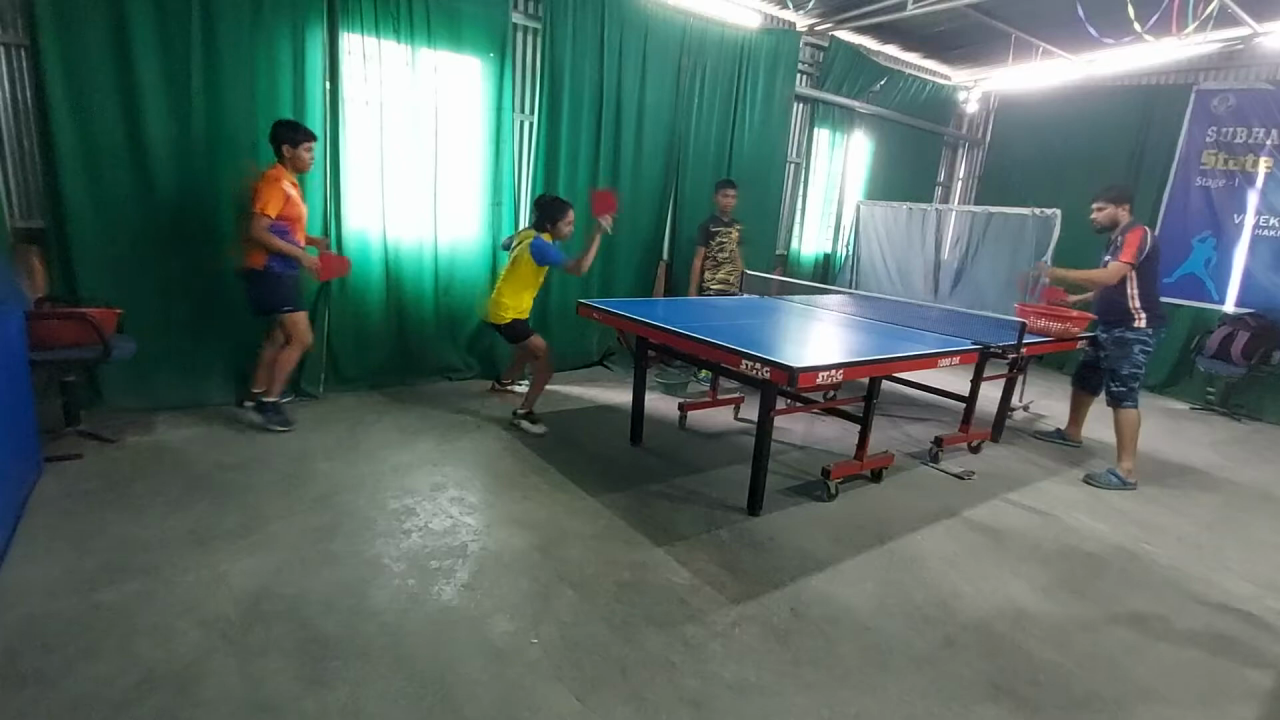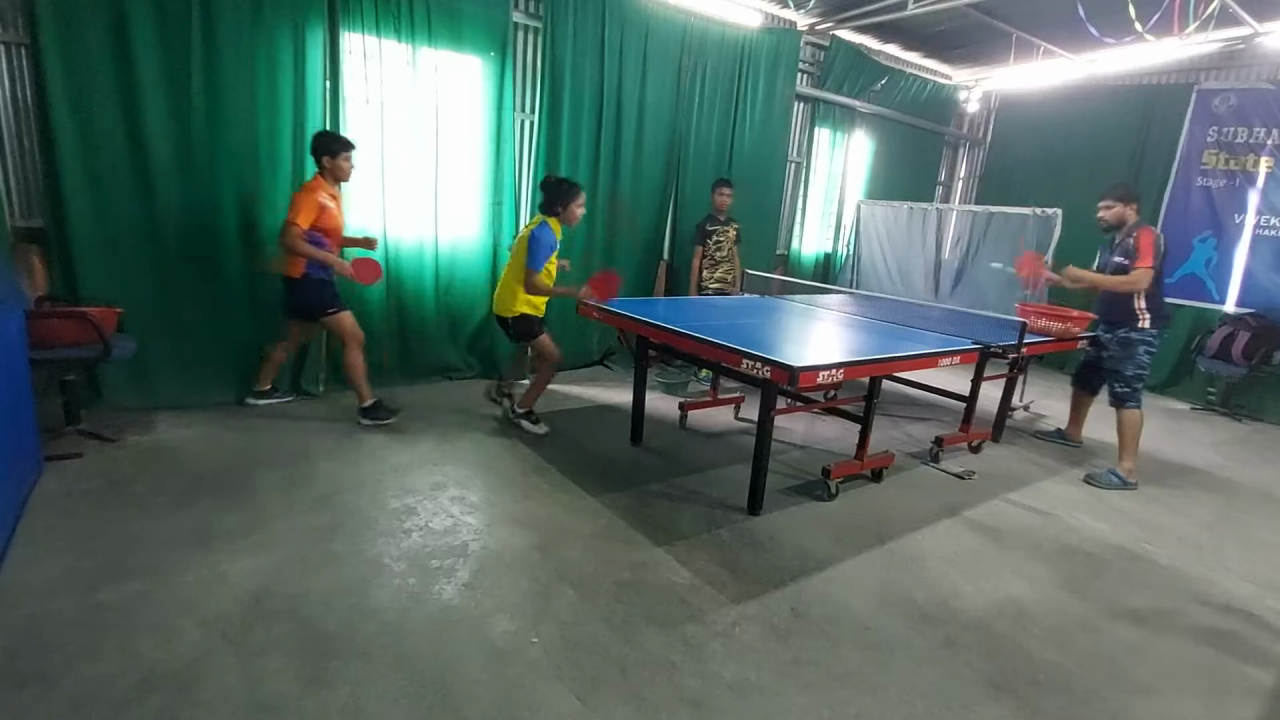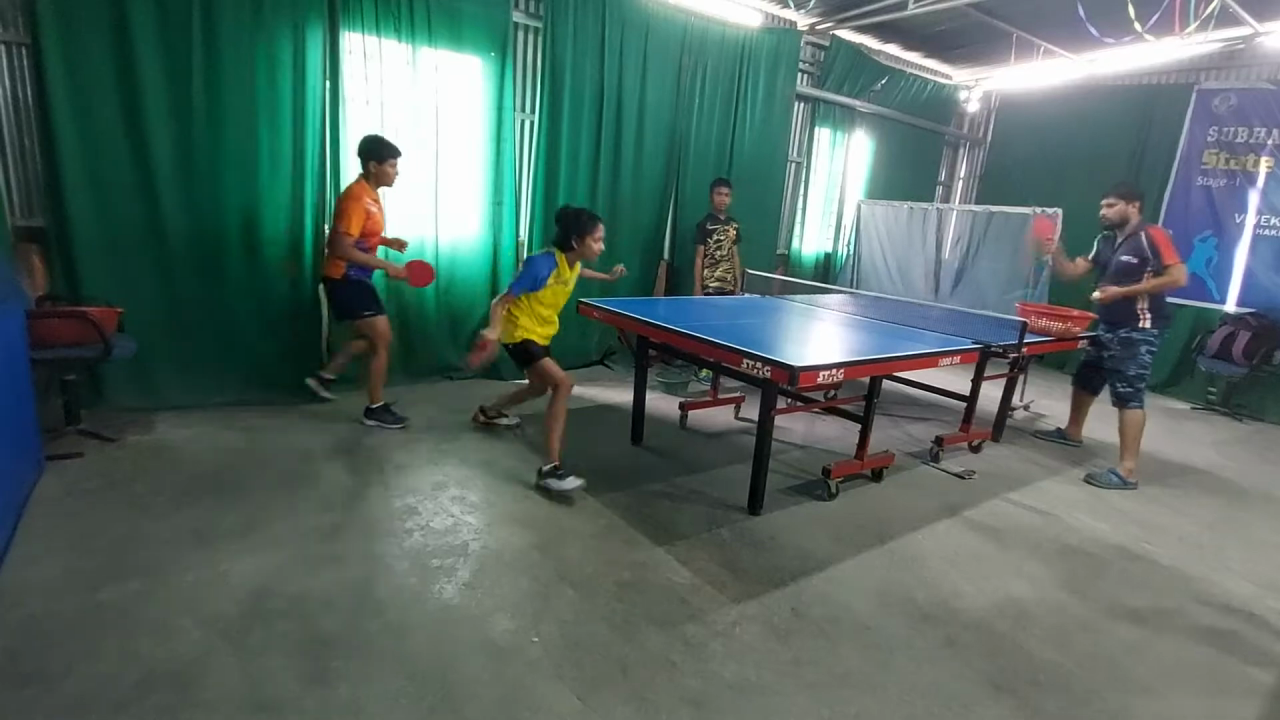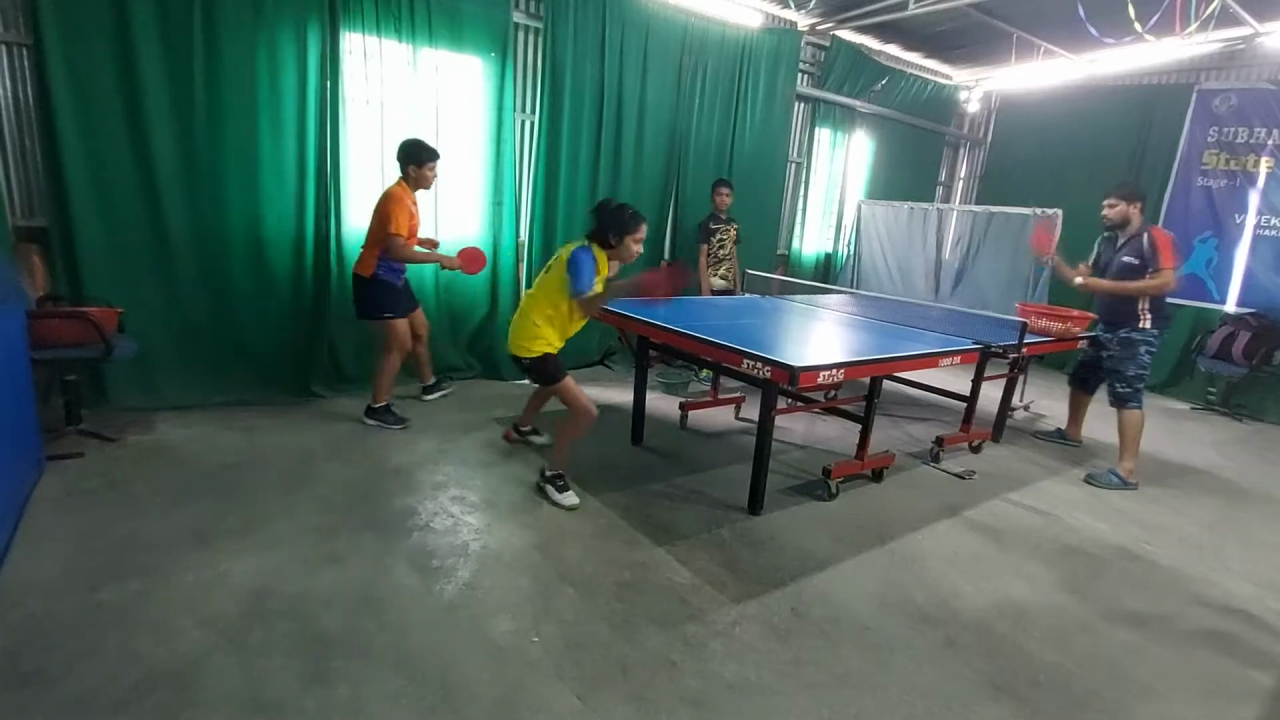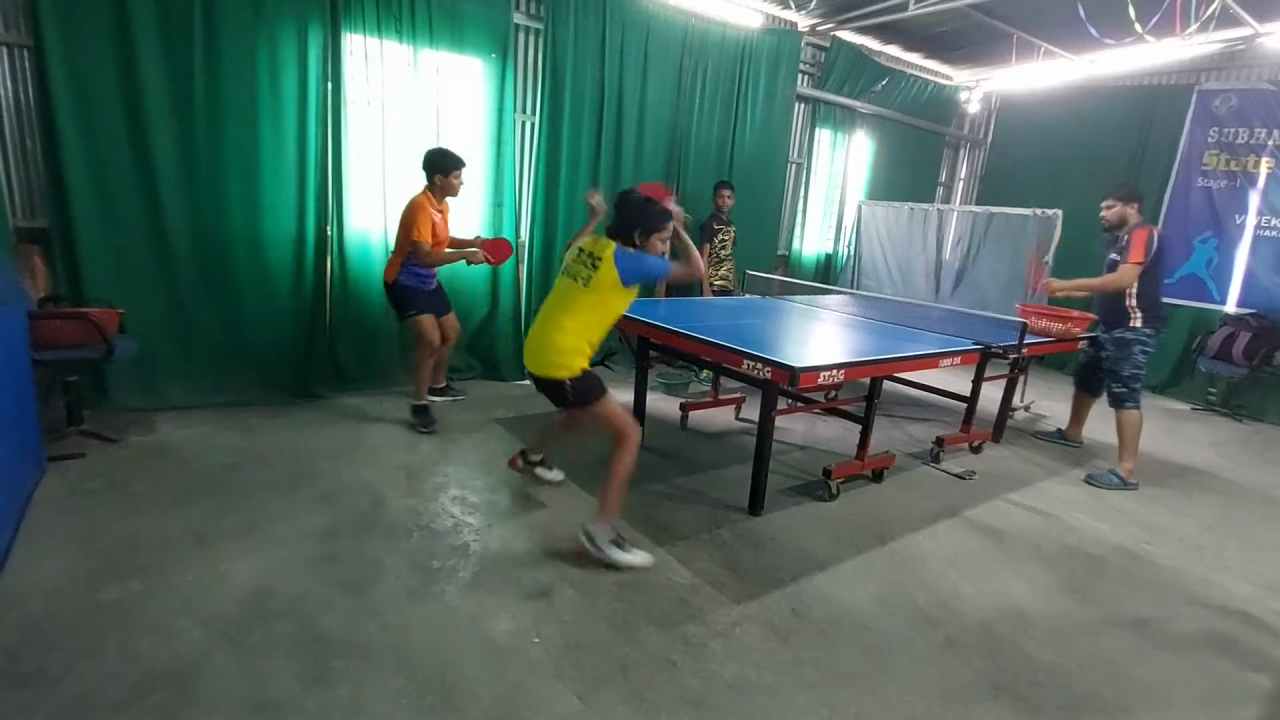
dt=0.2s
person 1, frame 1
left shoulder: (1138, 235)
right shoulder: (1116, 239)
left elbow: (1109, 277)
left wrist: (1061, 274)
right wrist: (1078, 299)
left hip: (1134, 330)
right hip: (1109, 327)
left knee: (1122, 395)
right knee: (1084, 379)
left ankle: (1125, 471)
right ankle: (1072, 432)
person 1, frame 2
left shoulder: (1146, 237)
right shoulder: (1113, 243)
left elbow: (1138, 283)
right elbow: (1107, 285)
left wrist: (1086, 276)
right wrist: (1059, 279)
left hip: (1136, 331)
right hip: (1109, 328)
left knee: (1125, 396)
right knee: (1084, 379)
left ankle: (1126, 471)
right ankle: (1072, 432)
person 1, frame 3
left shoulder: (1154, 237)
right shoulder: (1106, 240)
left elbow: (1178, 278)
right elbow: (1072, 271)
left wrist: (1124, 291)
right wrist: (1056, 252)
left hip: (1138, 331)
right hip: (1107, 327)
left knee: (1128, 396)
right knee: (1085, 379)
left ankle: (1127, 471)
right ankle: (1073, 432)
person 1, frame 4
left shoulder: (1155, 238)
right shoulder: (1106, 241)
left elbow: (1165, 283)
right elbow: (1078, 277)
left wrist: (1109, 286)
right wrist: (1056, 261)
left hip: (1137, 332)
right hip: (1106, 328)
left knee: (1126, 396)
right knee: (1081, 379)
left ankle: (1127, 471)
right ankle: (1072, 432)
person 1, frame 5
left shoulder: (1144, 235)
right shoulder: (1115, 239)
left elbow: (1122, 280)
left wrist: (1069, 284)
right wrist: (1067, 290)
left hip: (1134, 330)
right hip: (1108, 327)
left knee: (1124, 396)
right knee: (1086, 380)
left ankle: (1126, 471)
right ankle: (1072, 432)
person 2, frame 1
left shoulder: (289, 182)
right shoulder: (274, 182)
right elbow: (256, 232)
left wrist: (310, 240)
right wrist: (300, 254)
left hip: (281, 271)
right hip: (271, 272)
left knee: (281, 334)
right knee: (301, 339)
left ankle: (259, 392)
right ankle: (267, 401)
person 2, frame 2
left shoulder: (332, 192)
right shoulder: (312, 193)
right elbow: (289, 240)
left wrist: (357, 242)
right wrist: (333, 262)
left hip: (313, 278)
right hip: (308, 279)
left knee: (295, 337)
right knee: (354, 338)
left ankle: (261, 389)
right ankle: (367, 406)
person 2, frame 3
left shoulder: (370, 195)
right shoulder: (357, 198)
right elbow: (341, 249)
left wrist: (389, 242)
right wrist: (386, 265)
left hip: (351, 279)
right hip: (345, 279)
left knee: (370, 336)
right knee: (383, 340)
left ankle: (324, 376)
right ankle: (375, 408)
person 2, frame 4
left shoulder: (406, 196)
right shoulder: (397, 200)
right elbow: (396, 251)
left wrist: (420, 241)
right wrist: (439, 258)
left hip: (392, 277)
right hip: (376, 279)
left knee: (421, 330)
right knee: (400, 344)
left ankle: (428, 384)
right ankle: (377, 408)
person 2, frame 5
left shoulder: (441, 205)
right shoulder: (421, 208)
right elbow: (424, 256)
left wrist: (469, 243)
right wrist: (465, 255)
left hip: (427, 281)
right hip: (405, 282)
left knee: (452, 332)
right knee: (431, 341)
left ankle: (437, 386)
right ankle: (419, 403)
person 3, frame 1
left shoulder: (527, 235)
right shoulder: (540, 246)
left elbow: (506, 244)
right elbow: (578, 269)
right wrist: (597, 232)
left hip: (507, 309)
right hip: (507, 313)
left knee: (530, 348)
right knee: (543, 357)
left ankle: (505, 380)
right ankle: (524, 412)
person 3, frame 2
left shoulder: (545, 228)
right shoulder: (542, 235)
right elbow: (531, 285)
left wrist: (556, 263)
right wrist: (572, 292)
left hip: (524, 306)
right hip: (517, 308)
left knee: (542, 354)
right knee: (552, 358)
left ankle: (501, 390)
right ankle: (522, 409)
person 3, frame 3
left shoulder: (572, 262)
right shoulder: (542, 264)
right elbow: (501, 302)
left wrist: (607, 277)
right wrist: (494, 328)
left hip: (540, 335)
right hip: (520, 335)
left knee: (540, 387)
right knee: (563, 382)
left ankle: (489, 412)
right ankle: (550, 468)
person 3, frame 4
left shoulder: (602, 257)
right shoulder: (582, 257)
right elbow: (588, 307)
right wrist: (623, 286)
left hip: (543, 339)
right hip: (532, 342)
left knee: (554, 385)
right knee: (585, 411)
left ankle: (522, 428)
right ankle: (552, 473)
person 3, frame 5
left shoulder: (589, 246)
right shoulder: (626, 259)
left elbow: (573, 246)
right elbow: (695, 271)
left wrist: (595, 217)
right wrist: (679, 227)
left hip: (542, 355)
right hip: (561, 363)
left knee: (581, 411)
right knee: (628, 435)
left ankle: (531, 457)
right ankle: (602, 533)
person 4, frame 1
left shoulder: (736, 227)
right shoulder: (707, 226)
left elbow: (737, 258)
right elbow: (698, 260)
left wrist: (740, 286)
right wrist: (692, 290)
left hip: (730, 289)
right hip: (710, 289)
right ankle: (703, 368)
person 4, frame 2
left shoulder: (734, 226)
right shoulder: (704, 225)
left elbow: (735, 257)
right elbow: (696, 259)
left wrist: (738, 285)
right wrist: (692, 290)
left hip: (728, 288)
right hip: (708, 288)
right ankle: (704, 367)
person 4, frame 3
left shoulder: (733, 225)
right shoulder: (704, 224)
left elbow: (735, 256)
right elbow: (698, 259)
left wrist: (738, 285)
right wrist: (698, 289)
left hip: (728, 287)
right hip: (709, 287)
right ankle: (703, 367)
person 4, frame 4
left shoulder: (733, 225)
right shoulder: (707, 224)
right elbow: (702, 258)
left wrist: (737, 285)
right wrist: (704, 287)
left hip: (728, 286)
right hip: (713, 286)
right ankle: (704, 368)
person 4, frame 5
left shoulder: (731, 226)
right shoulder: (709, 224)
right elbow: (704, 258)
left wrist: (734, 286)
right wrist: (706, 288)
left hip: (727, 286)
right hip: (713, 286)
right ankle: (704, 369)
